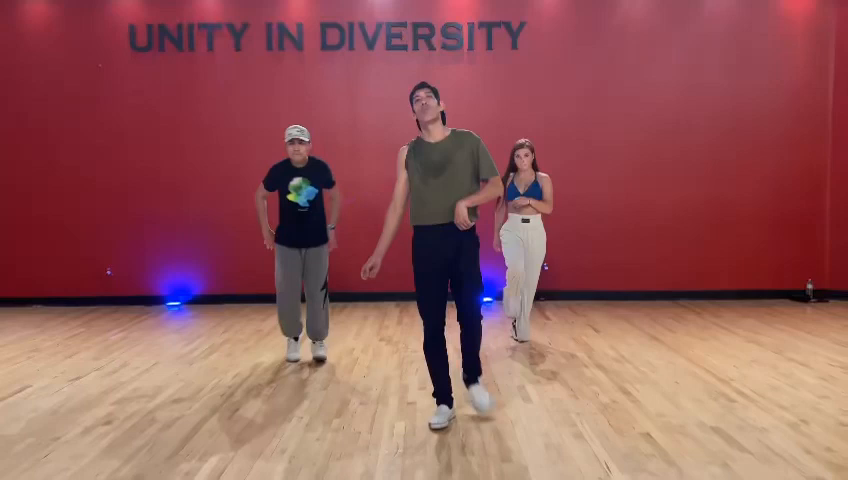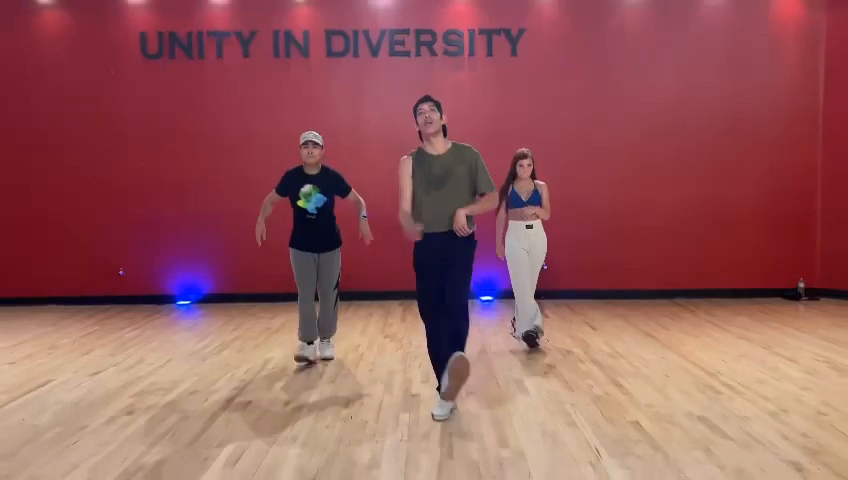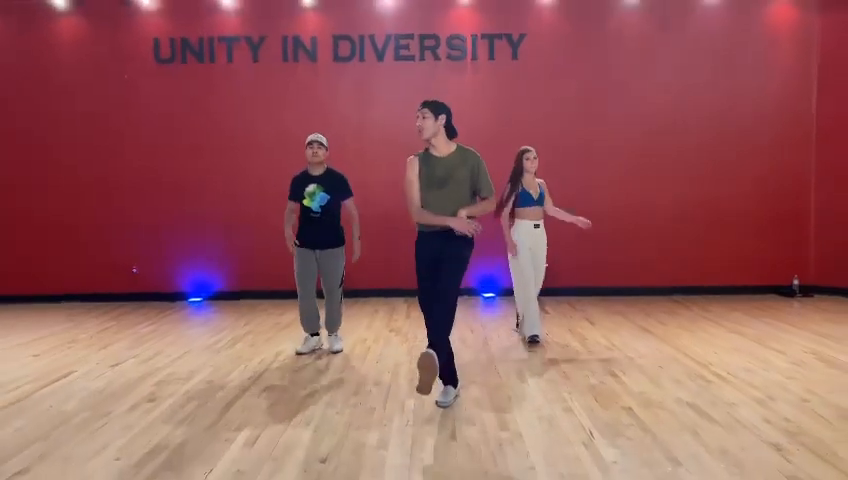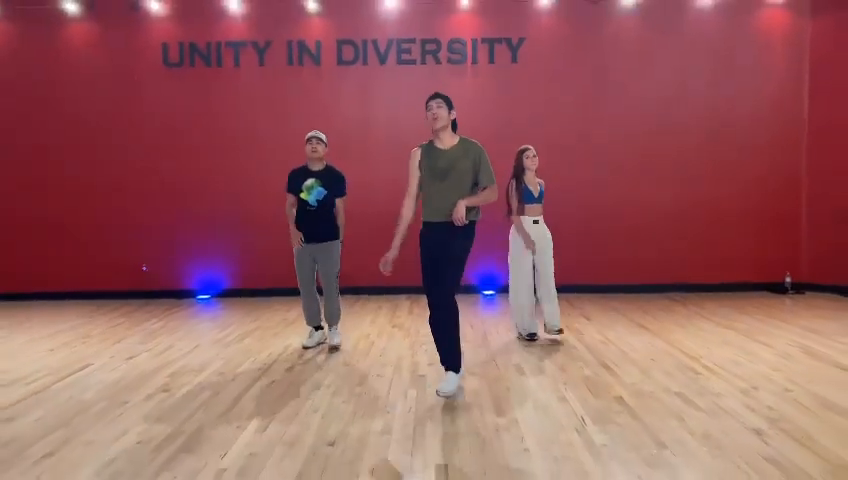
dt=0.3s
person 1, frame 1
left shoulder: (468, 141)
right shoulder: (408, 153)
left elbow: (496, 186)
right elbow: (397, 204)
left wrist: (466, 201)
right wrist: (378, 252)
left hip: (462, 237)
right hip: (426, 240)
left knee: (470, 313)
right knee: (432, 322)
person 1, frame 2
left shoulder: (468, 155)
right shoulder: (409, 162)
left elbow: (491, 199)
right elbow: (405, 210)
left wrist: (464, 210)
right wrist: (409, 226)
left hip: (460, 241)
right hip: (426, 245)
left knee: (454, 301)
right knee: (432, 320)
left ankle: (455, 359)
right ankle: (447, 391)
person 1, frame 3
left shoulder: (470, 158)
right shoulder: (415, 163)
left elbow: (490, 202)
right elbow: (415, 209)
left wrist: (465, 211)
right wrist: (449, 220)
left hip: (459, 240)
right hip: (428, 240)
left knee: (444, 295)
right knee: (430, 304)
left ankle: (434, 357)
right ankle: (449, 381)
person 1, frame 4
left shoulder: (472, 150)
right shoulder: (419, 154)
left elbow: (492, 192)
right elbow: (409, 201)
left wrist: (465, 202)
right wrist: (394, 247)
left hip: (458, 231)
right hip: (429, 232)
left knee: (445, 294)
right knee: (435, 302)
left ankle: (454, 368)
right ankle: (449, 365)
person 2, frame 1
left shoulder: (321, 168)
right shoulder: (278, 171)
left elbow: (336, 197)
right elbow: (260, 197)
left wrist: (332, 227)
right wrist: (265, 227)
left hip: (317, 241)
right hip: (286, 242)
left knee: (317, 293)
right knee: (286, 293)
left ankle: (318, 341)
right ankle: (292, 337)
person 2, frame 2
left shoulder: (332, 177)
right shoulder: (291, 177)
left elbow: (357, 200)
right elbow: (270, 200)
left wrist: (363, 220)
right wrist: (261, 221)
left hip: (329, 245)
right hip: (300, 246)
left knee: (329, 294)
right knee: (305, 295)
left ankle: (326, 339)
right ankle: (307, 344)
person 2, frame 3
left shoulder: (338, 179)
right shoulder: (298, 180)
left elbow: (351, 211)
right elbow: (291, 210)
left wrist: (356, 239)
right wrist: (288, 230)
left hip: (333, 245)
right hip: (304, 245)
left knee: (333, 292)
right knee: (305, 292)
left ankle: (334, 333)
right ankle: (312, 335)
person 2, frame 4
left shoulder: (336, 176)
right shoulder: (295, 175)
left elbow: (339, 210)
right elbow: (290, 205)
left wrist: (340, 239)
right wrist: (292, 229)
left hip: (329, 239)
right hip: (303, 239)
left knee: (330, 285)
right knee: (306, 286)
left ankle: (333, 328)
right ankle: (316, 329)
person 3, frame 1
left shoulder: (543, 179)
right shoulder: (508, 179)
left elbow: (548, 207)
right elbow: (500, 208)
left wrist: (528, 200)
right wrist: (496, 234)
left hip: (535, 231)
right hip: (512, 229)
left knee: (530, 279)
right knee: (515, 269)
right ankle: (511, 311)
person 3, frame 2
left shoulder: (541, 186)
right shoulder: (508, 188)
left elbow: (547, 214)
right elbow: (501, 217)
left wrist: (535, 209)
right wrist: (499, 243)
left hip: (537, 236)
right hip: (515, 237)
left knee: (529, 283)
right knee: (522, 283)
left ankle: (521, 323)
right ankle: (530, 326)
person 3, frame 3
left shoulder: (542, 184)
right shoulder: (514, 185)
left elbow: (551, 209)
right elbow: (504, 214)
left wrist: (575, 219)
right wrist: (509, 239)
left hip: (539, 234)
right hip: (521, 234)
left knee: (536, 281)
right knee: (525, 283)
left ankle: (523, 316)
right ankle: (531, 330)
person 3, frame 4
left shoulder: (540, 183)
right shoulder: (515, 183)
right elbow: (514, 213)
right wrist: (525, 235)
left hip: (542, 231)
right hip: (522, 232)
left knee: (546, 276)
right knee: (523, 280)
left ankle: (552, 322)
right ankle: (526, 327)
